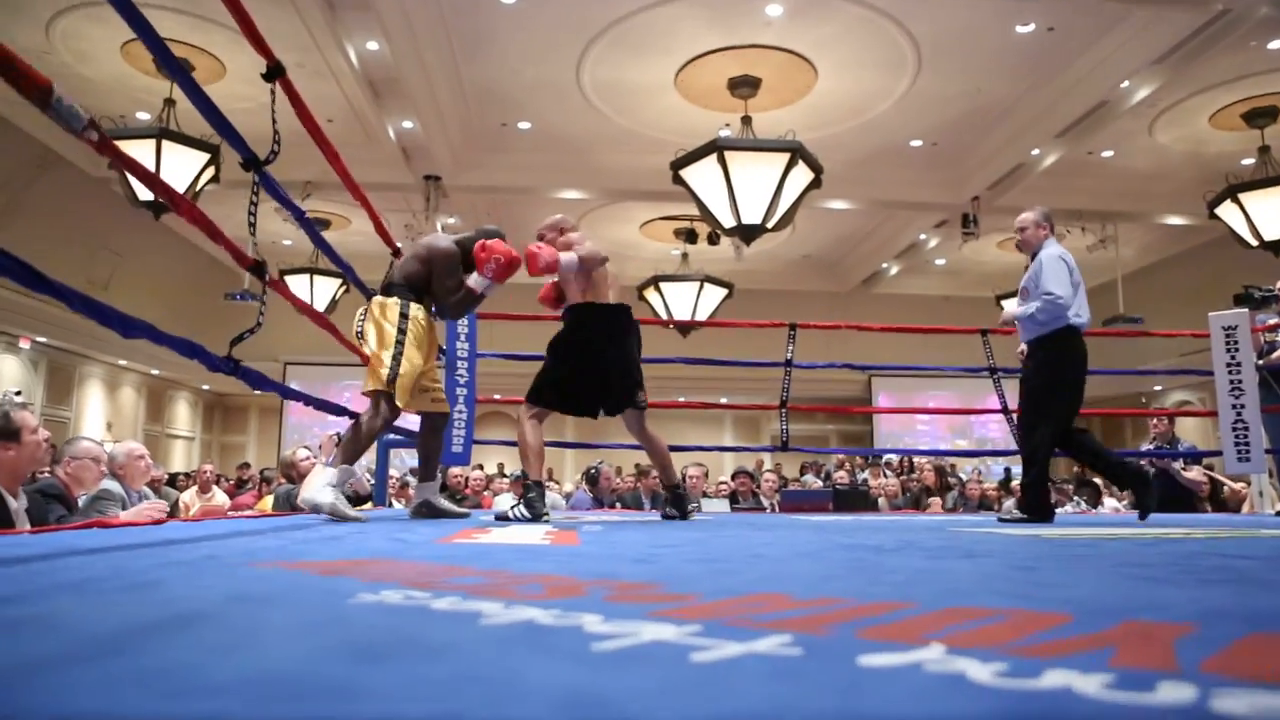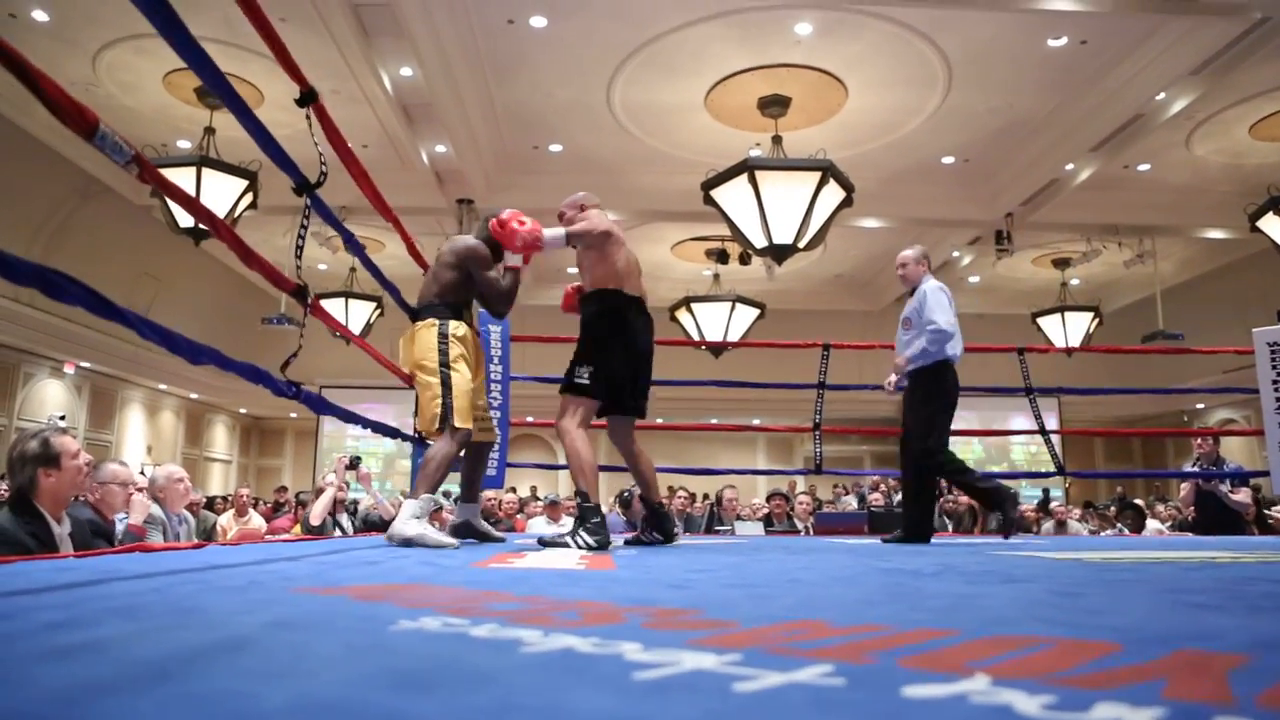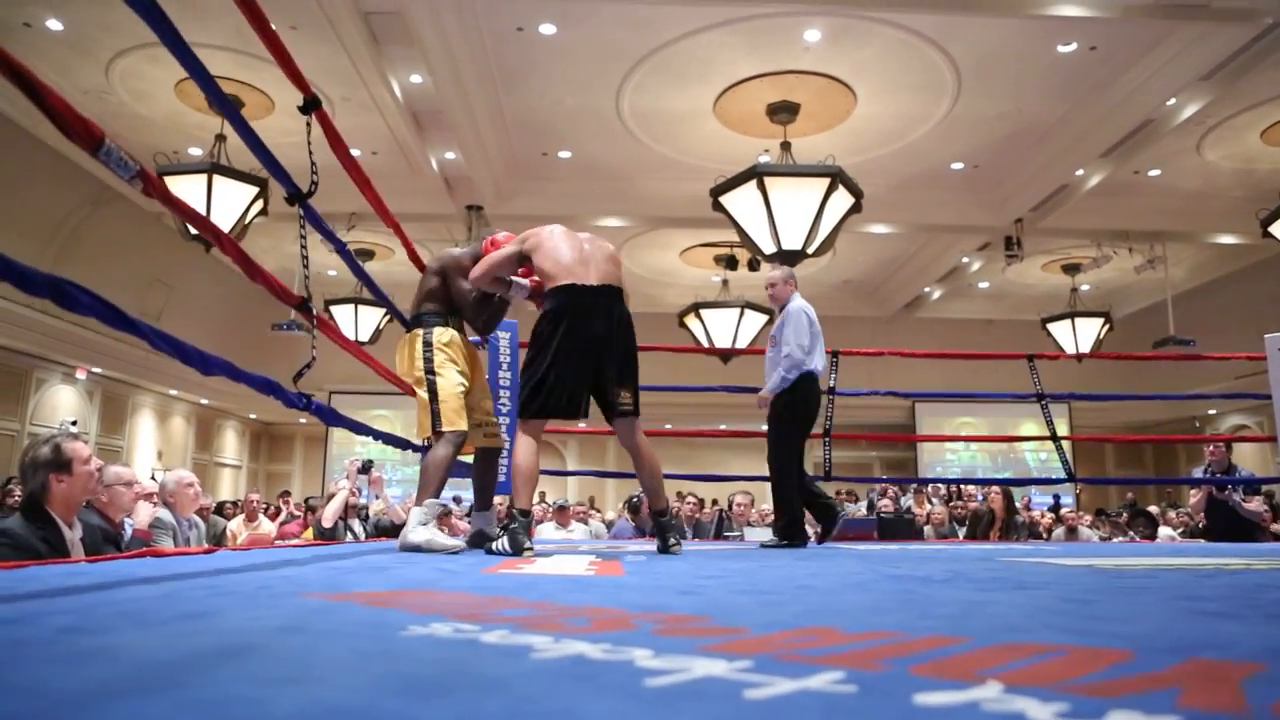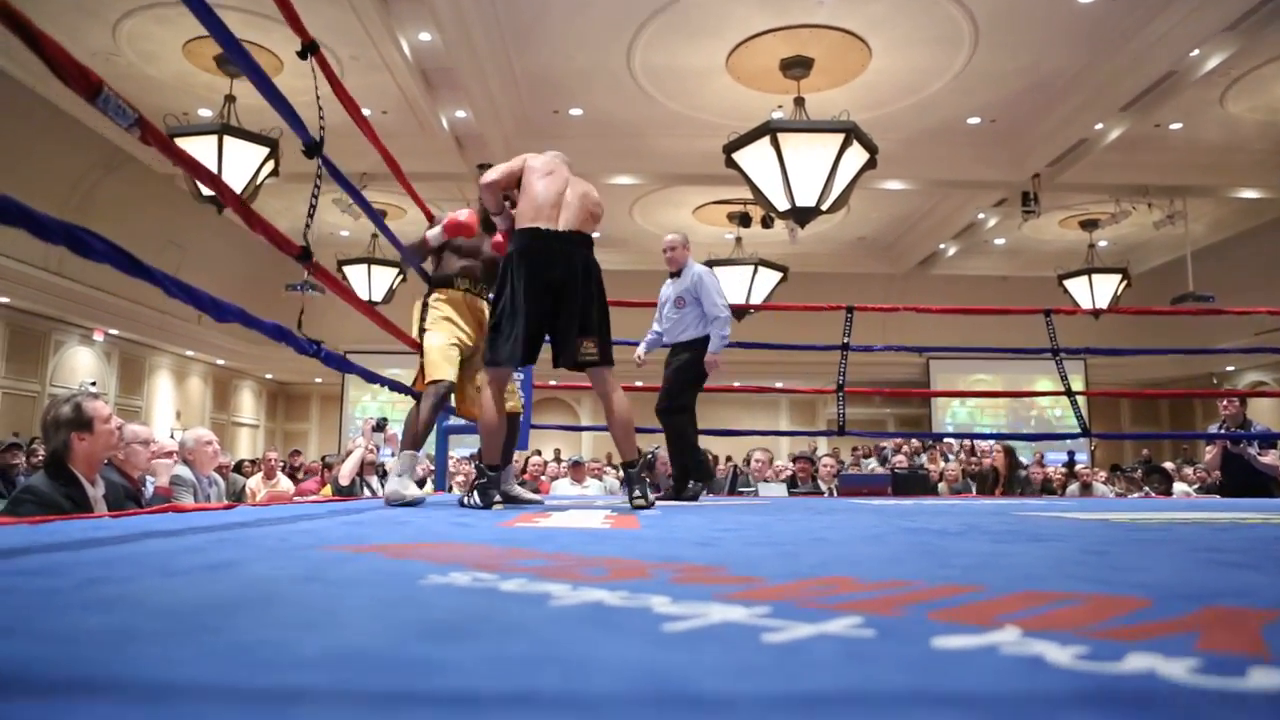
dt=0.7s
person 1, frame 1
left shoulder: (572, 240)
left elbow: (598, 255)
left wrist: (559, 260)
right wrist: (565, 298)
left hip: (588, 335)
right hip: (621, 334)
left knee: (529, 414)
right knee: (639, 426)
left ankle: (532, 500)
right ankle: (677, 499)
person 1, frame 2
left shoulder: (594, 219)
right shoulder: (611, 243)
left elbow: (601, 230)
left wrist: (546, 237)
right wrist: (585, 303)
left hip: (609, 327)
right hip: (630, 330)
left knee: (570, 423)
right knee: (623, 438)
left ankle: (592, 524)
right ankle: (658, 521)
person 1, frame 3
left shoulder: (536, 237)
right shoulder: (605, 248)
left elbow: (478, 276)
left wrist: (515, 288)
left hip: (565, 316)
right hip: (612, 318)
left knee: (528, 428)
right knee: (631, 433)
left ankle: (519, 531)
right ankle: (665, 529)
person 1, frame 4
left shoulder: (532, 163)
right shoulder: (593, 198)
left elbow: (489, 182)
left wrist: (504, 218)
left hip: (528, 258)
right hip: (577, 263)
left knee: (495, 378)
right knee: (604, 379)
left ankle: (488, 484)
right ankle: (636, 482)
person 2, frame 1
left shoulder: (449, 250)
right shoulder: (447, 250)
left elbow: (457, 308)
right elbow: (447, 309)
left wrist: (490, 279)
right wrist: (483, 277)
left hip: (411, 320)
right hip: (400, 315)
left knee: (437, 410)
right knee: (388, 404)
left ankle: (427, 498)
right ankle: (324, 485)
person 2, frame 2
left shoulder: (467, 252)
right shoulder: (474, 247)
left elbow: (497, 308)
right elbow: (500, 304)
left wrist: (513, 262)
right wrist: (515, 258)
left hip: (449, 339)
right hip: (442, 336)
left knee: (481, 434)
right knee: (455, 431)
left ankle: (467, 518)
right ankle: (409, 520)
person 2, frame 3
left shoulder: (473, 273)
right shoulder: (457, 259)
left elbow: (484, 325)
right elbow: (472, 309)
left hip: (457, 350)
right hip: (435, 344)
left knee: (489, 439)
right knee: (452, 433)
left ankle: (484, 525)
person 2, frame 4
right shoulder: (454, 224)
right elbow: (413, 256)
right wrist: (441, 232)
left hip: (480, 316)
right hip: (445, 307)
left knee: (508, 403)
right knee: (437, 388)
left ankle: (505, 484)
right ankle: (399, 479)
person 3, frame 1
left shoulder: (1049, 258)
right shoulder: (1043, 260)
left elbow: (1056, 303)
left wrist: (1018, 314)
right wrist: (1029, 342)
left hip: (1056, 352)
right hip: (1055, 351)
left knee: (1038, 430)
right knee: (1060, 430)
left ankle: (1035, 506)
right ankle: (1133, 478)
person 3, frame 2
left shoulder: (931, 290)
right shoulder: (917, 297)
left elbow: (942, 330)
left wrist: (907, 356)
right wrist: (898, 373)
left hip: (934, 381)
right hip: (922, 382)
left knee: (930, 453)
right knee: (914, 455)
left ankle: (999, 497)
right ankle: (915, 527)
person 3, frame 3
left shoulder: (796, 311)
right shoulder: (789, 314)
left elbow: (795, 357)
left wrist: (771, 389)
right wrist: (775, 390)
left hip: (795, 394)
right hip: (793, 394)
left knee: (784, 464)
right knee: (786, 463)
left ankle: (788, 532)
right ankle: (826, 509)
person 3, frame 4
left shoulder: (700, 275)
right shoulder: (668, 286)
left elbow: (720, 314)
right elbow: (660, 326)
left wrist: (714, 350)
right wrist: (644, 347)
left hip: (695, 352)
right hip: (678, 353)
left knee: (669, 408)
right knee: (679, 413)
left ankle: (700, 471)
right ankle: (684, 484)
